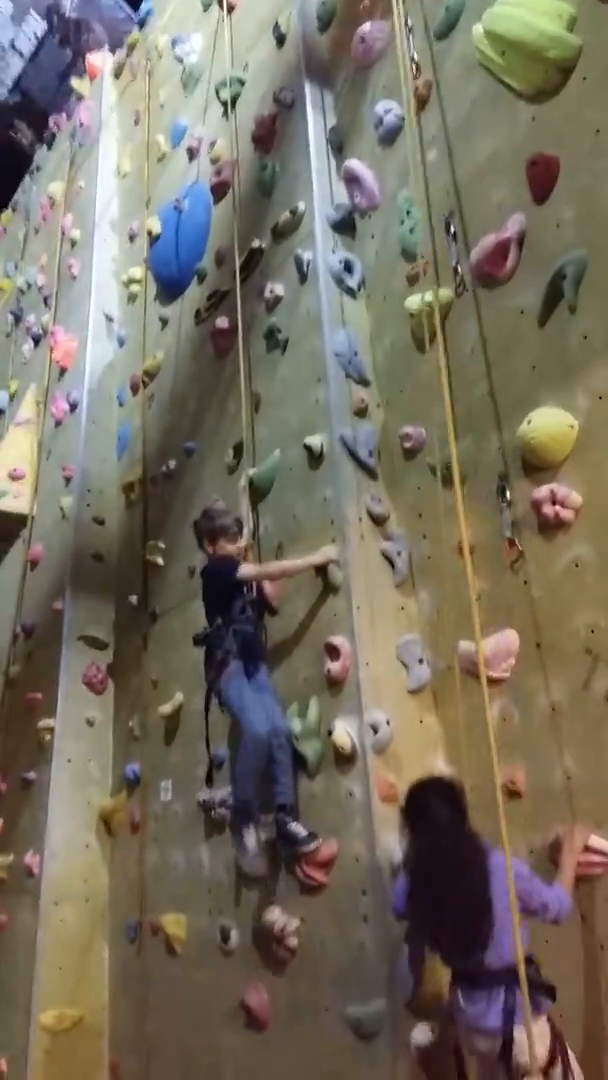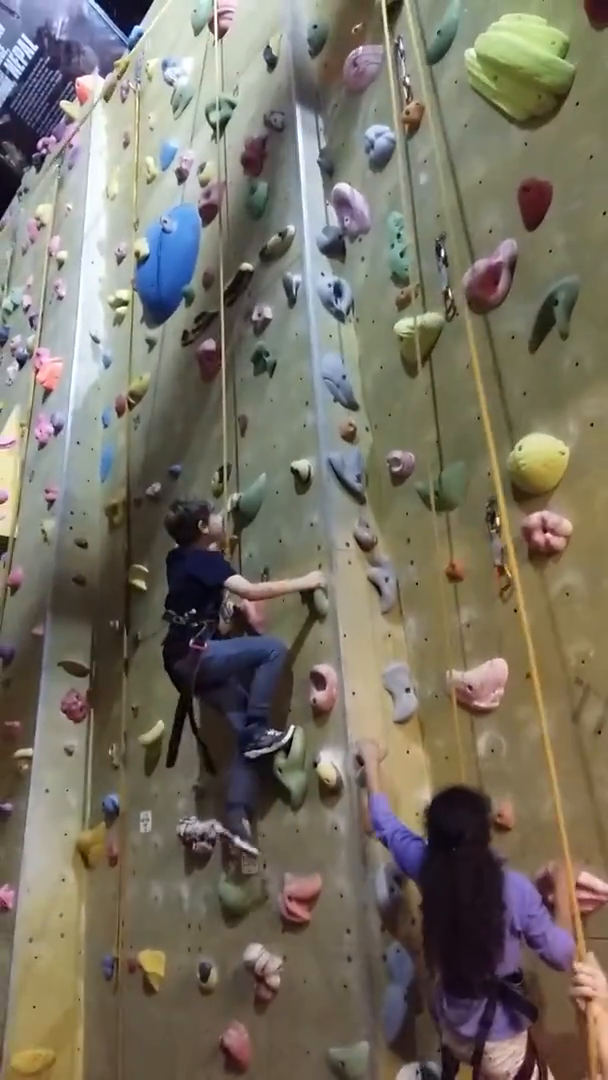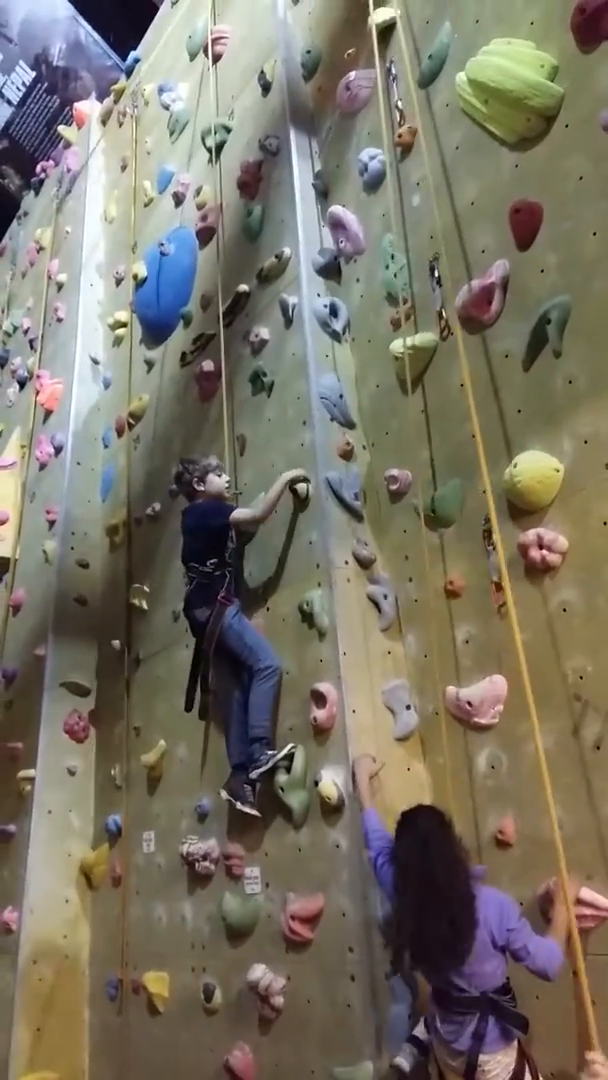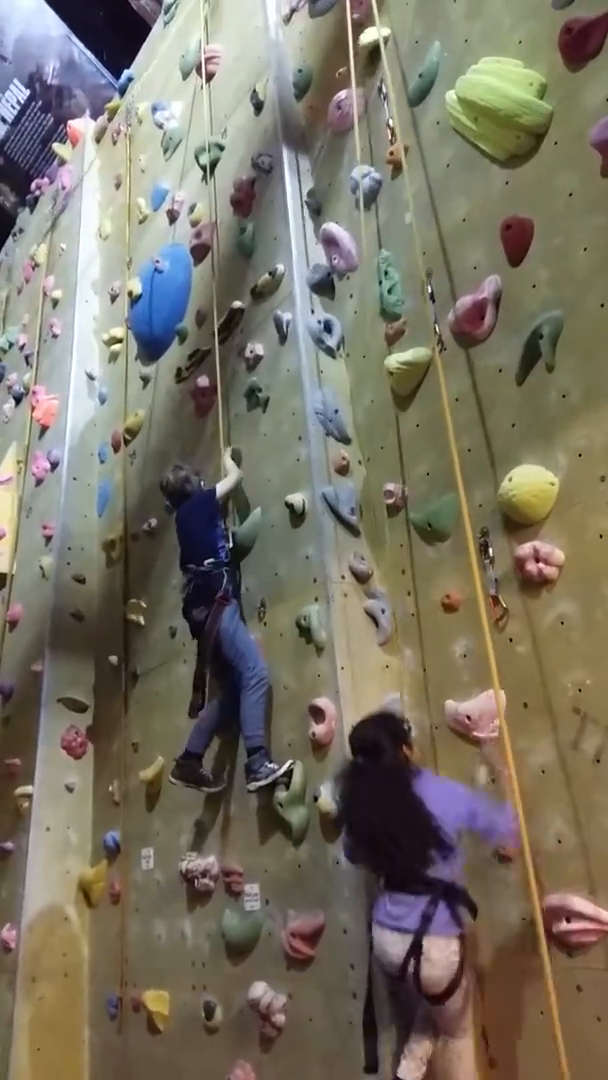
dt=1s
person 1, frame 1
left shoulder: (235, 566)
right shoulder: (217, 569)
left elbow: (246, 534)
right elbow: (267, 572)
left wrist: (245, 495)
right wrist: (317, 558)
left hip: (252, 662)
right hip: (226, 663)
left knee: (279, 731)
right knee: (257, 732)
left ankle: (285, 816)
right ankle: (243, 819)
person 1, frame 2
left shoulder: (181, 558)
right shoulder: (206, 561)
right elbow: (250, 591)
left wrist: (218, 544)
right wrist: (302, 582)
left hip: (190, 658)
right hip: (195, 654)
left knee: (244, 729)
right knee: (273, 649)
left ankle: (237, 815)
right ankle: (257, 729)
person 1, frame 3
left shoulder: (200, 514)
right shoulder: (207, 511)
right elbow: (257, 516)
left wrist: (226, 501)
right wrist: (285, 479)
left hip: (209, 607)
right hip: (215, 605)
left knee: (242, 684)
right knee: (267, 665)
left ankle: (239, 775)
right ankle: (259, 752)
person 1, frame 4
left shoulder: (188, 515)
right shoulder: (199, 503)
right elbow: (235, 476)
right wrist: (227, 457)
left hip: (203, 606)
right hip: (216, 603)
left knee: (230, 688)
right knee: (255, 673)
left ankle: (189, 760)
right ankle: (257, 764)
person 2, frame 1
left shoulder: (415, 883)
right shoulder: (503, 869)
left elbow: (401, 906)
right elbow: (557, 907)
right wrist: (570, 851)
left hip: (474, 1027)
right hip: (523, 1023)
person 2, frame 2
left shoulder: (427, 871)
right shoulder: (515, 888)
left elbow: (386, 825)
right elbow: (559, 954)
left wrist: (370, 763)
right wrist: (563, 891)
left hip: (453, 1029)
right hip: (500, 1041)
person 2, frame 3
left shoulder: (402, 893)
right shoulder: (494, 905)
left elbow: (376, 840)
right elbow: (547, 964)
left wrist: (362, 778)
right wrist: (562, 905)
left hip: (446, 1047)
left ankle: (416, 1048)
person 2, frame 4
left shoulder: (365, 803)
right shoulder: (444, 794)
right elbow: (505, 829)
left hip: (386, 937)
right hip: (435, 944)
left knee: (431, 1013)
right knee: (457, 1033)
